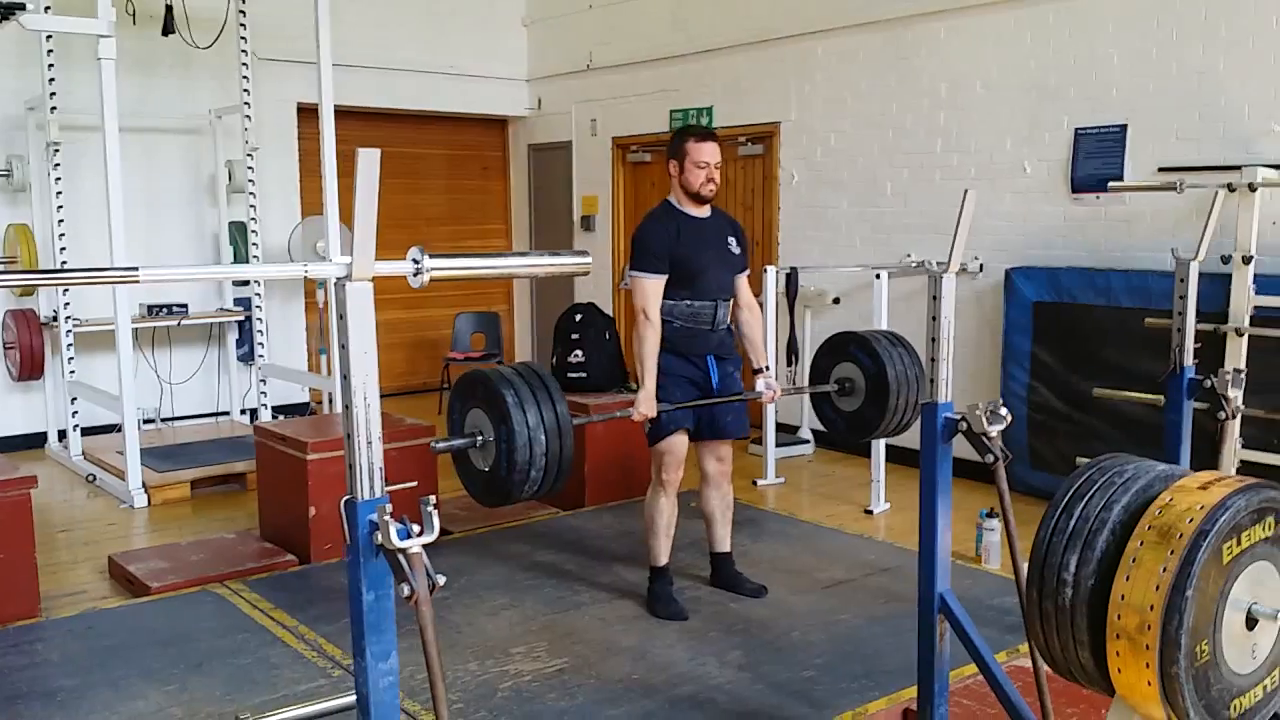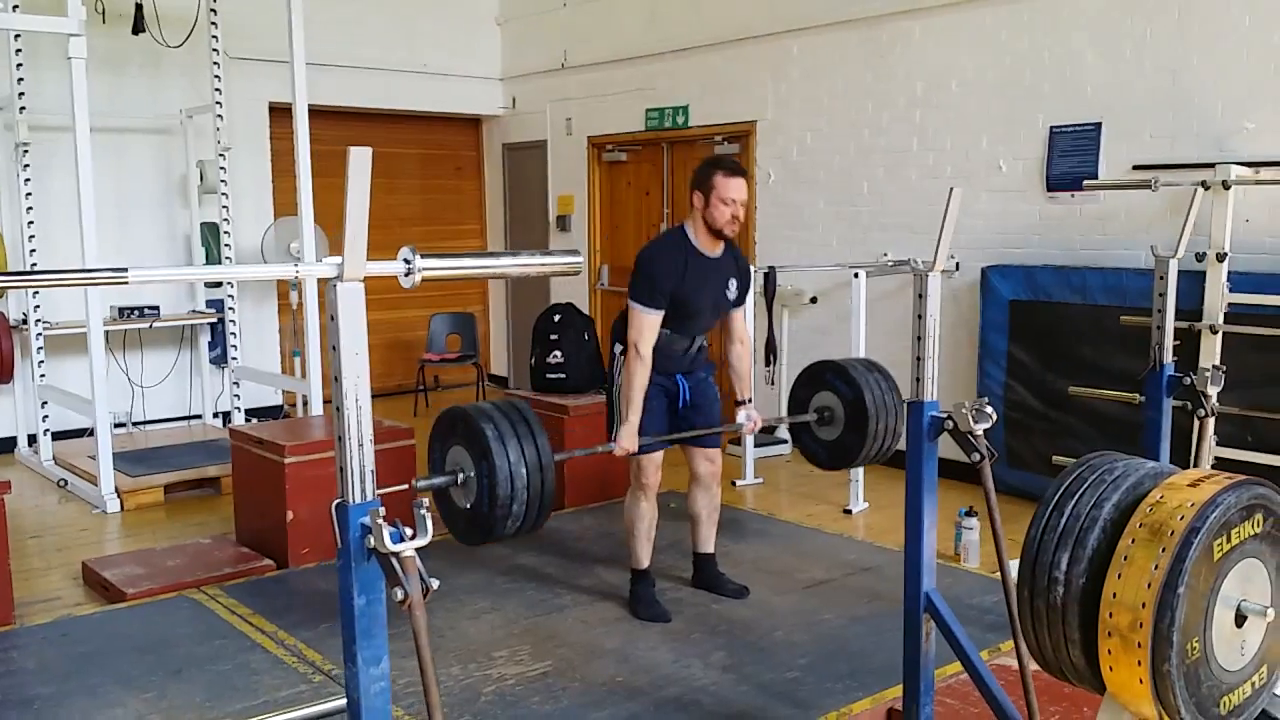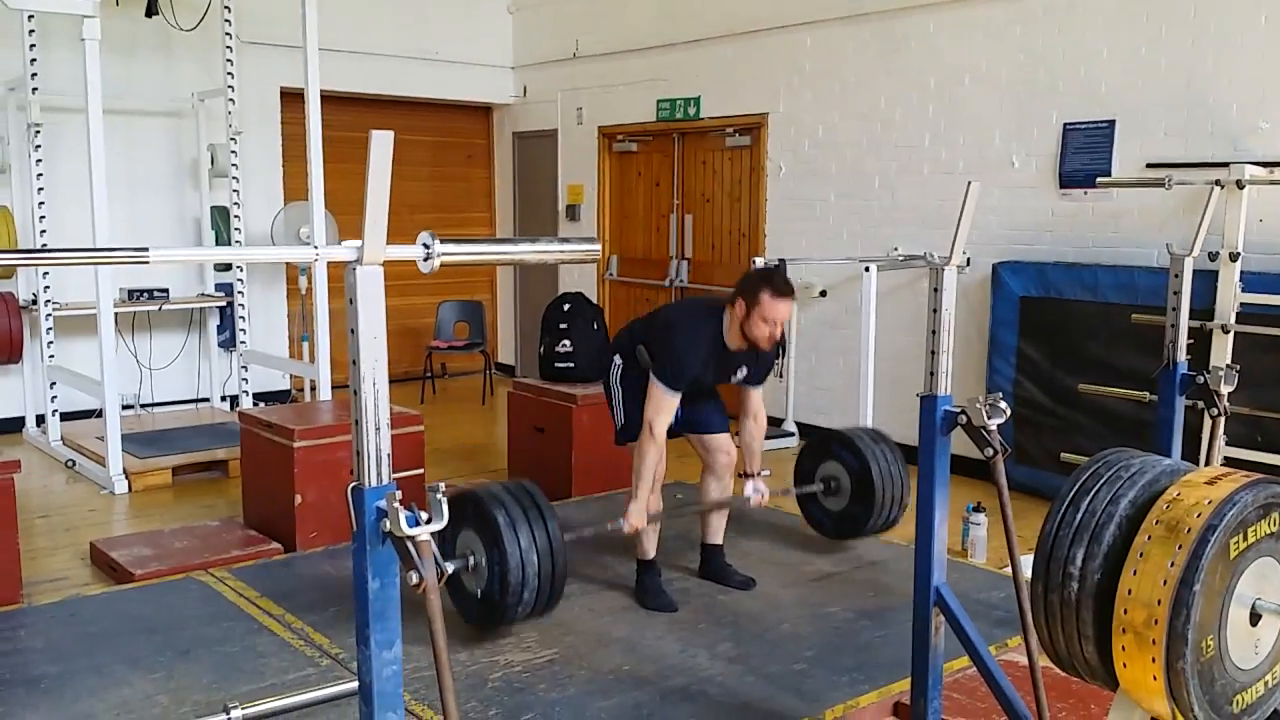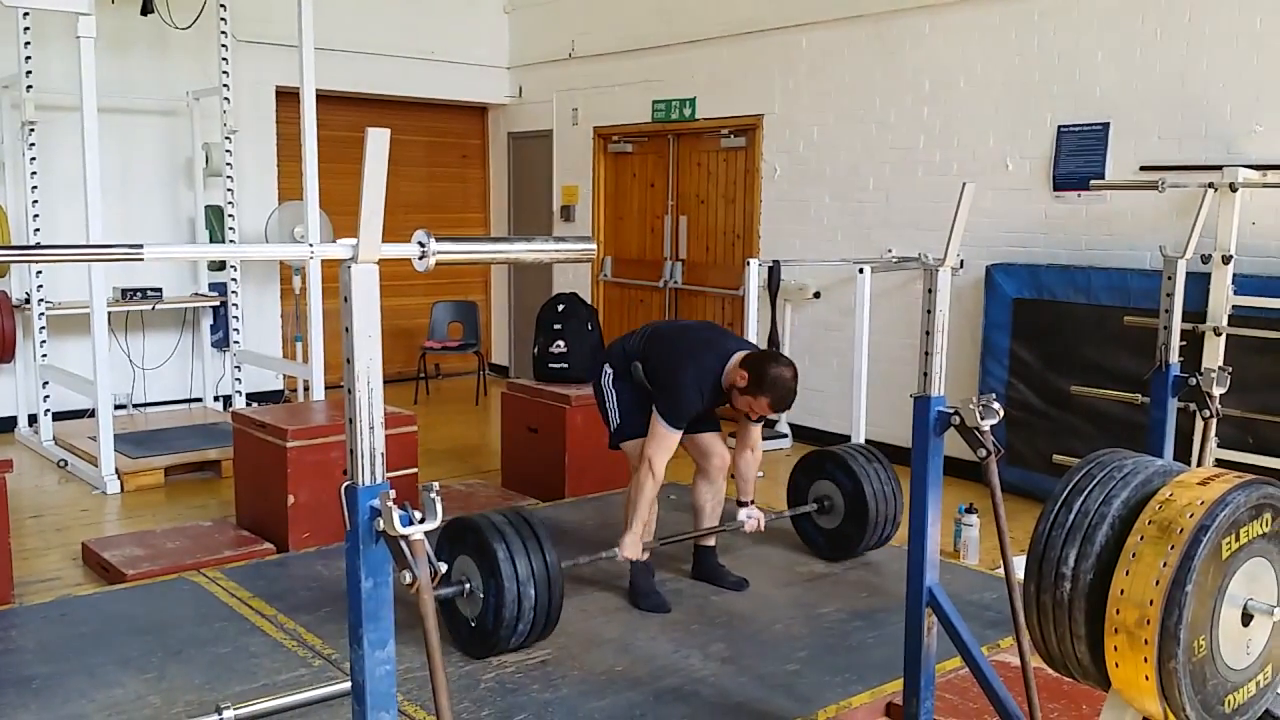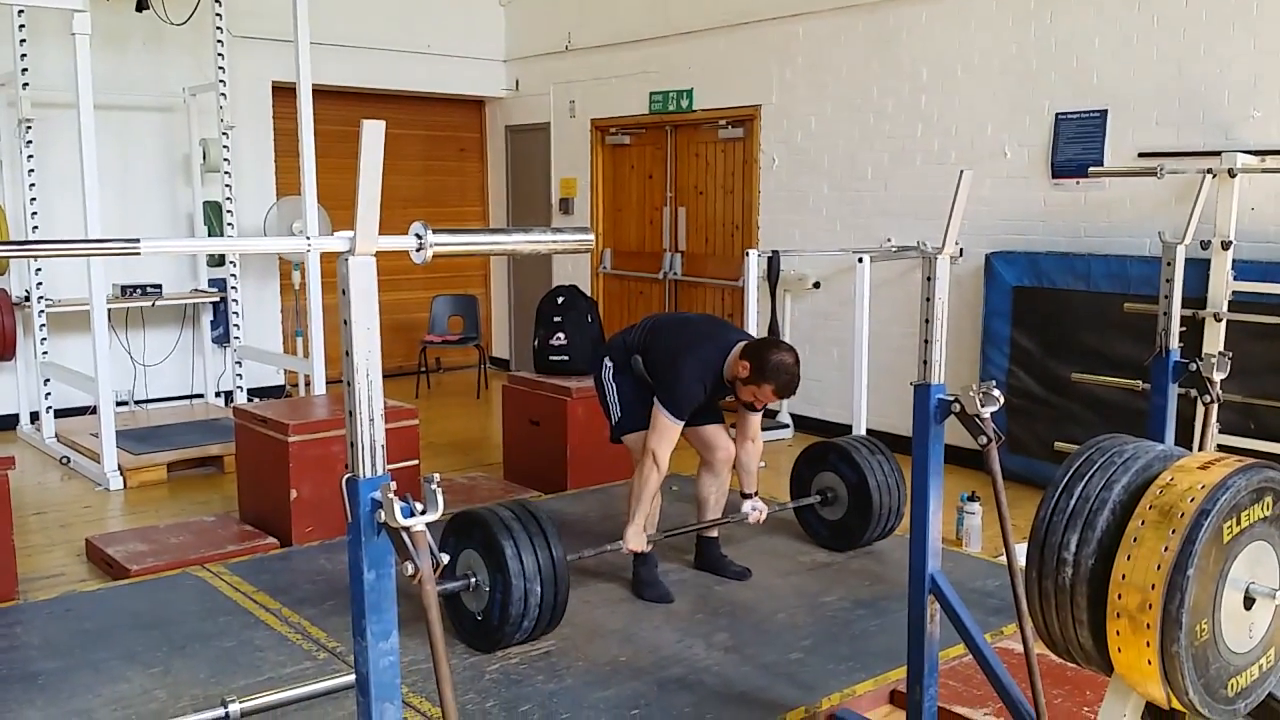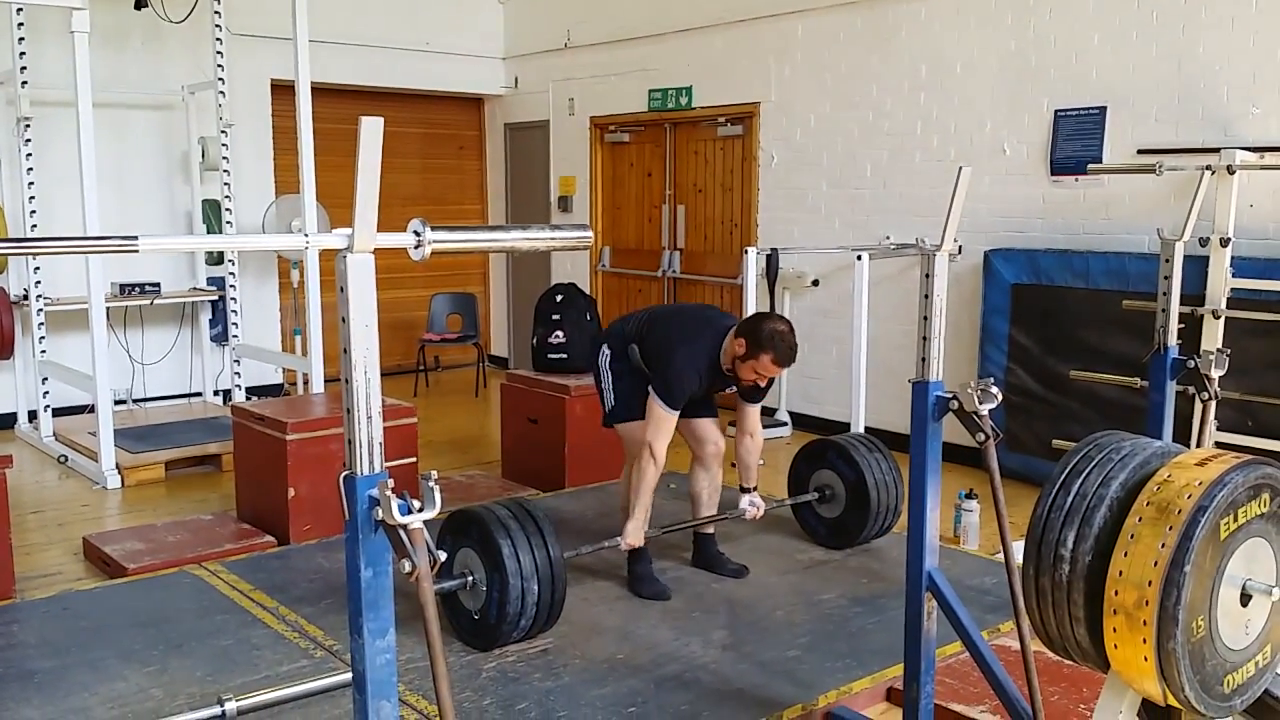
dt=0.3s
person 1, frame 1
left shoulder: (729, 228)
right shoulder: (657, 229)
left elbow: (745, 303)
right elbow: (646, 313)
left wrist: (761, 369)
right wrist: (647, 388)
left hip: (722, 360)
right hip: (672, 363)
left knee: (719, 468)
right knee: (670, 472)
left ankle: (723, 566)
right ankle: (659, 581)
person 1, frame 2
left shoulder: (735, 264)
right shoulder: (662, 258)
left elbow: (738, 337)
right elbow: (640, 347)
left wrist: (745, 402)
right wrist: (630, 424)
left hip: (692, 367)
right hip: (645, 372)
left knee: (709, 468)
right knee: (648, 477)
left ankle: (705, 567)
right ankle: (641, 583)
person 1, frame 3
left shoulder: (762, 349)
right shoulder: (688, 339)
left elbow: (753, 415)
right elbow: (654, 426)
left wrist: (752, 475)
right wrist: (638, 501)
right hip: (636, 370)
left knee: (723, 458)
right knee: (654, 469)
left ankle: (712, 559)
right ankle: (647, 573)
person 1, frame 4
left shoulder: (758, 375)
right shoulder: (692, 381)
left elbow: (749, 446)
right elbow: (654, 461)
left wrist: (746, 504)
right wrist: (634, 534)
left hip: (667, 374)
right hip: (624, 375)
left knee: (717, 460)
right knee: (649, 473)
left ankle: (705, 558)
right ankle: (641, 573)
person 1, frame 5
left shoulder: (759, 371)
right shoulder: (691, 373)
left elbow: (749, 438)
right elbow: (656, 452)
left wrist: (750, 496)
right wrist: (635, 526)
left hip: (672, 374)
right hip: (625, 370)
left knee: (721, 452)
right knee: (656, 462)
left ankle: (707, 548)
right ankle: (644, 564)
person 1, frame 6
left shoulder: (758, 361)
right shoulder: (686, 359)
left elbow: (749, 430)
right elbow: (654, 444)
left wrist: (749, 491)
right wrist: (634, 521)
right hip: (624, 359)
left knee: (711, 448)
right knee: (643, 454)
left ankle: (704, 545)
right ankle: (638, 560)
